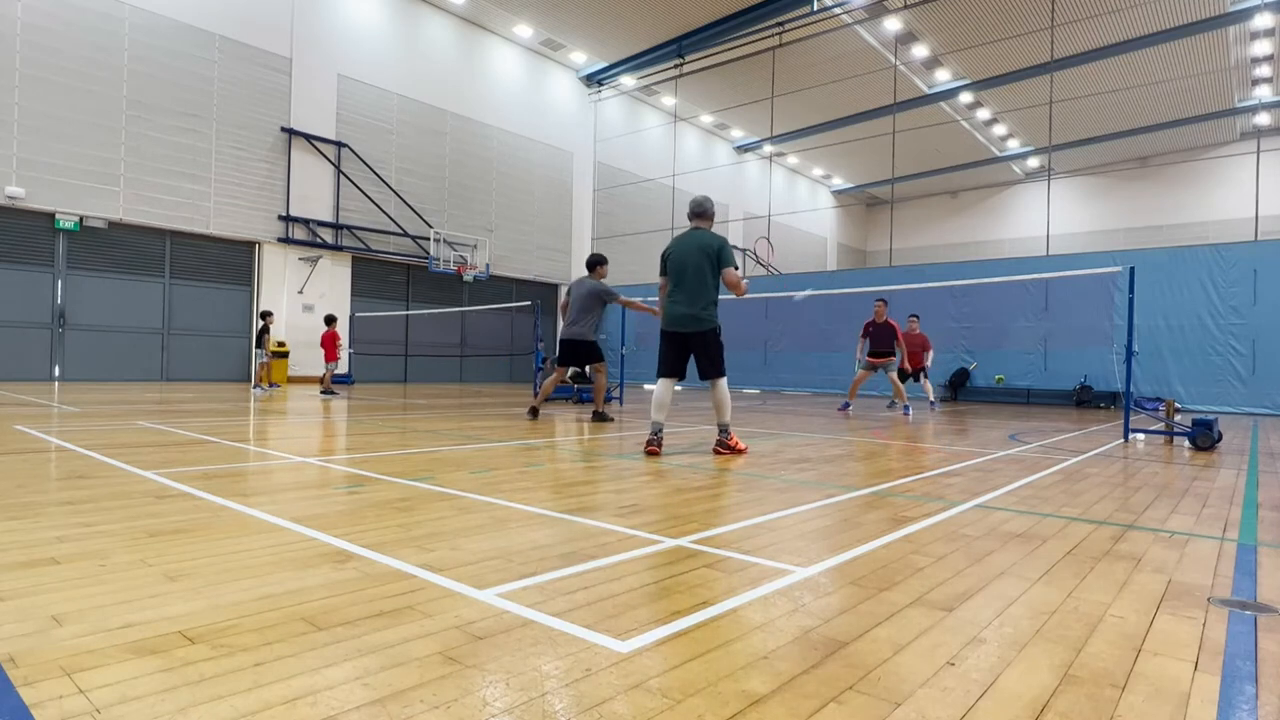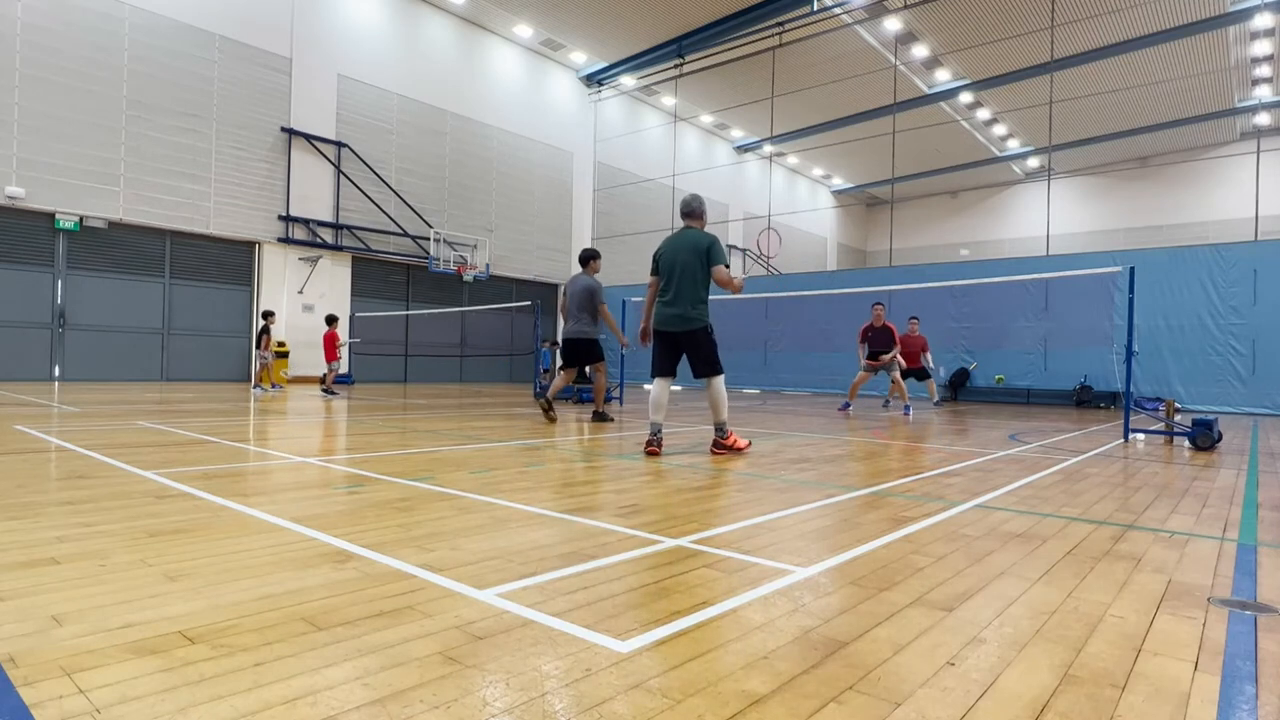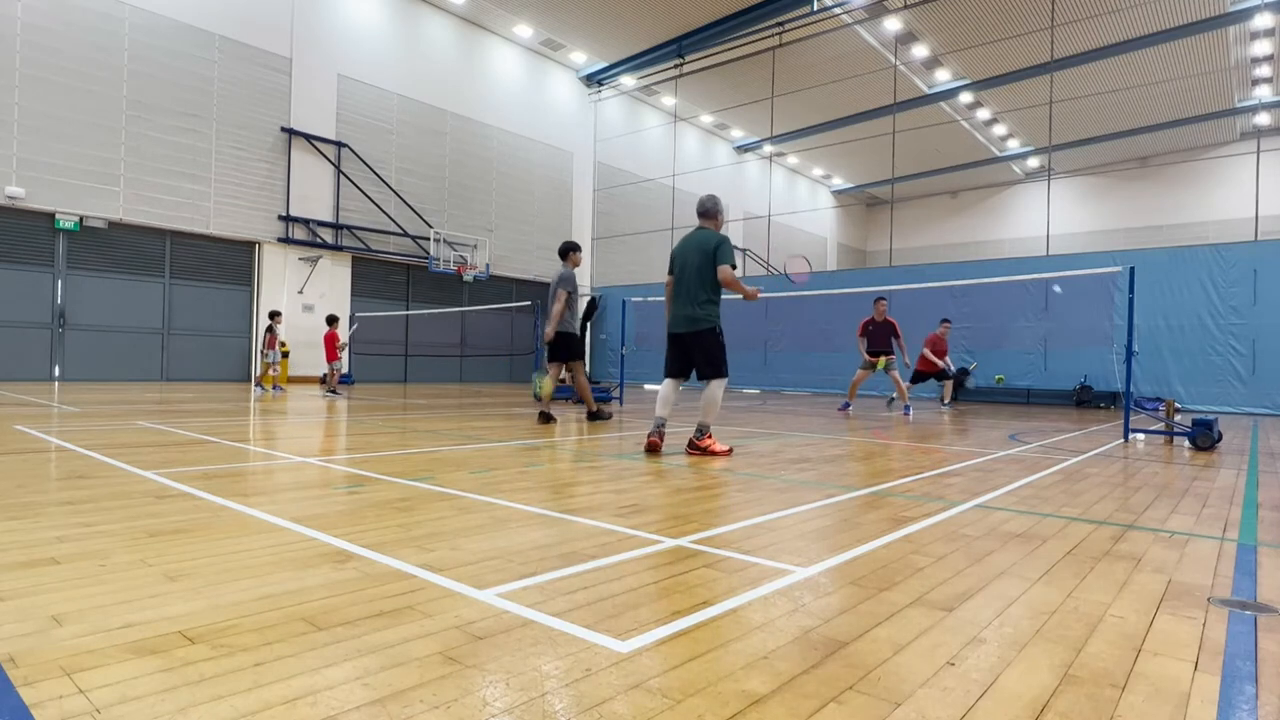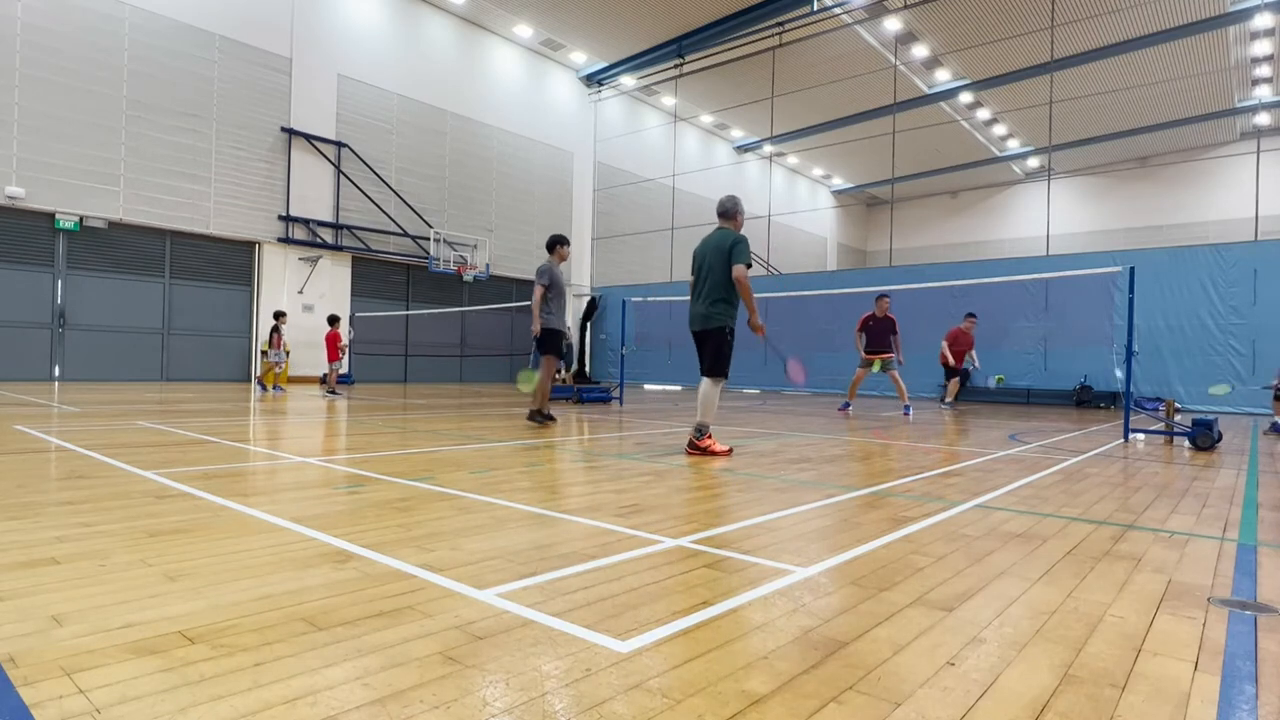
dt=0.3s
person 1, frame 1
left shoulder: (673, 245)
right shoulder: (718, 243)
left elbow: (663, 287)
right elbow: (730, 279)
left wrist: (664, 318)
right wrist: (741, 288)
left hip: (672, 322)
right hip: (704, 322)
left knee: (666, 378)
right knee: (718, 378)
left ankle: (655, 436)
right ankle: (725, 437)
person 1, frame 2
left shoulder: (665, 244)
right shoulder: (708, 241)
left elbow: (652, 286)
right elbow: (720, 277)
left wrist: (645, 321)
right wrist: (735, 285)
left hip: (663, 322)
right hip: (694, 321)
left knee: (662, 378)
right knee: (714, 375)
left ankle: (654, 436)
right ankle: (723, 436)
person 1, frame 3
left shoulder: (681, 244)
right shoulder: (719, 241)
left elbow: (670, 285)
right elbow: (725, 276)
left wrist: (672, 318)
right wrist: (746, 291)
left hip: (677, 322)
right hip: (705, 322)
left knee: (673, 378)
right knee: (716, 378)
left ankle: (657, 432)
right ankle: (700, 438)
person 1, frame 4
left shoulder: (703, 243)
right shoulder: (737, 240)
right elbow: (739, 276)
right wrist: (753, 313)
left hip: (697, 318)
right hip: (719, 319)
left knee: (708, 375)
right knee: (715, 377)
left ankle: (700, 428)
right ankle: (700, 438)
person 2, frame 1
left shoulder: (576, 283)
right shoulder: (601, 288)
left elbow: (563, 306)
right elbow: (627, 302)
right wrist: (652, 310)
left hip: (567, 336)
right hip: (584, 338)
left knee: (558, 373)
right knee: (600, 370)
left ankle: (535, 407)
right ankle: (598, 411)
person 2, frame 2
left shoulder: (571, 282)
right shoulder: (594, 285)
left elbow: (562, 308)
right elbow: (604, 314)
right wrist: (620, 336)
left hip: (569, 335)
right hip: (586, 336)
left knee: (567, 374)
right knee: (600, 370)
left ankle: (547, 398)
right ankle: (599, 411)
person 2, frame 3
left shoulder: (560, 274)
right shoulder: (568, 274)
right elbow: (559, 302)
right wrist: (551, 327)
left hip: (557, 331)
right hip: (565, 330)
left knee: (555, 370)
right knee: (578, 370)
left ankle: (545, 412)
right ankle: (593, 410)
person 2, frame 4
left shoulder: (557, 271)
right shoulder: (547, 268)
right elbow: (537, 296)
left wrist: (564, 327)
right wrist: (536, 321)
left hip: (555, 327)
right hip: (548, 326)
left knee: (549, 369)
right knee: (547, 367)
left ankle: (544, 412)
right ankle: (535, 410)
